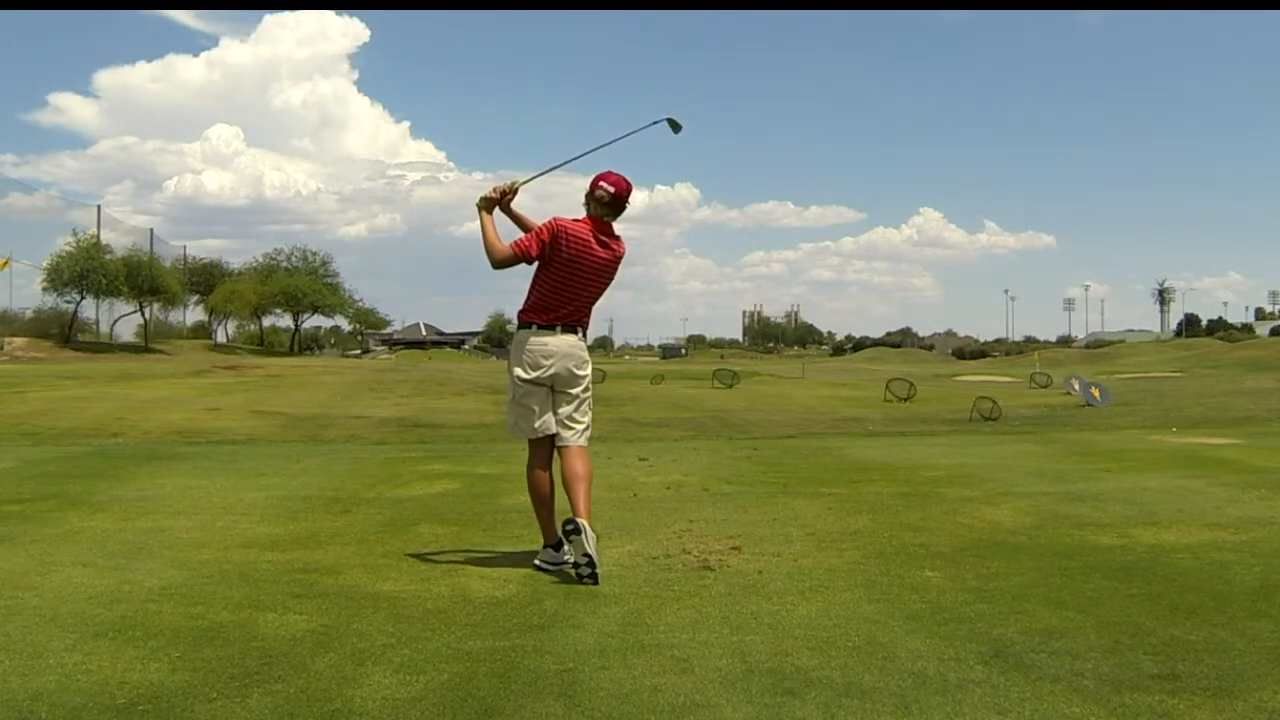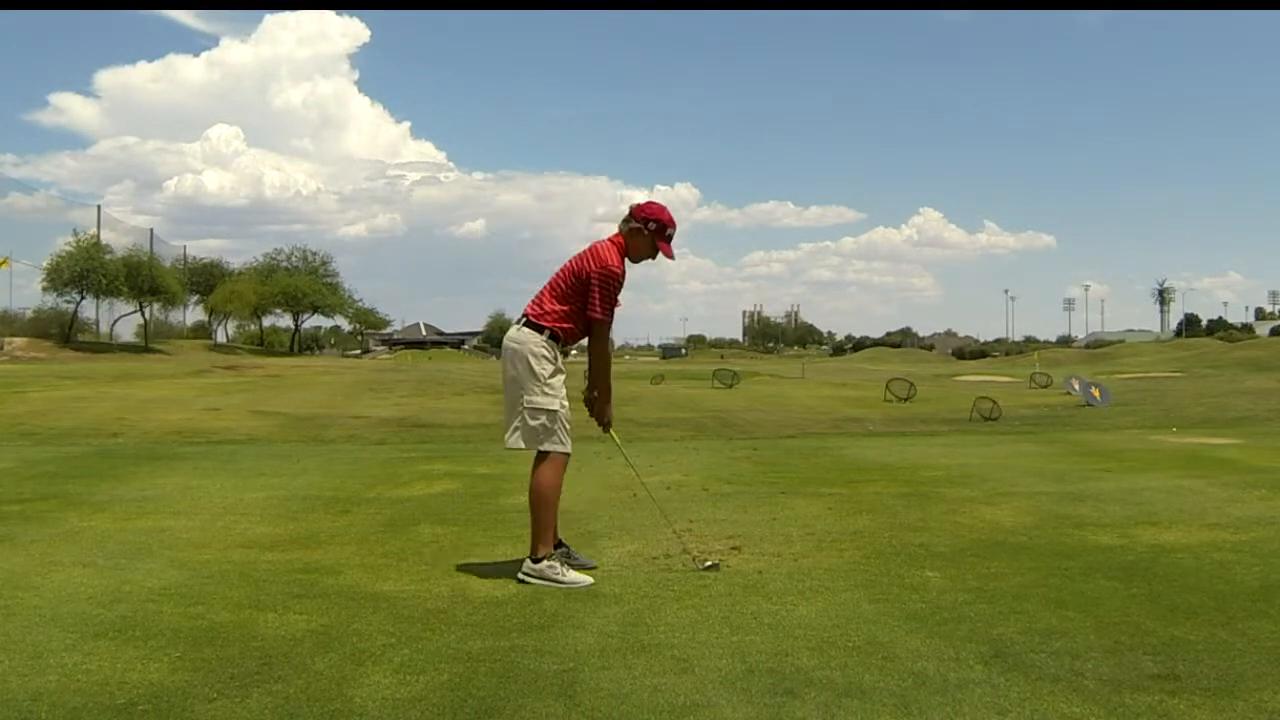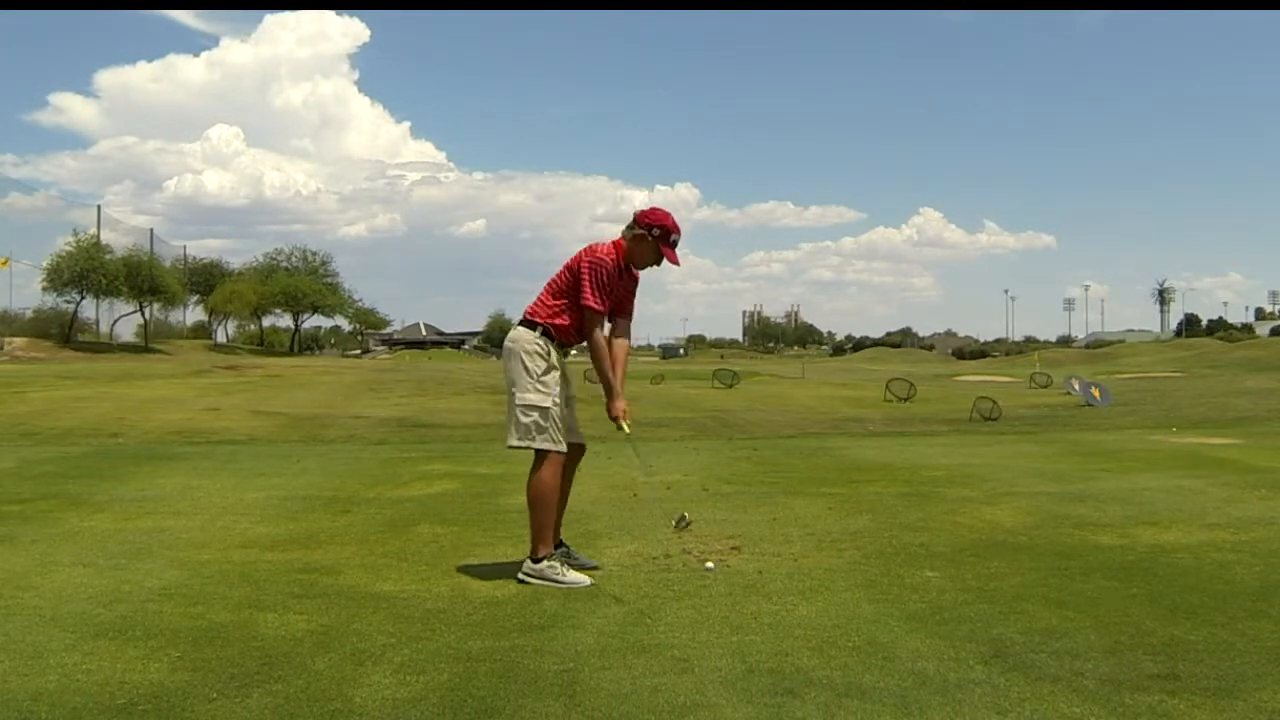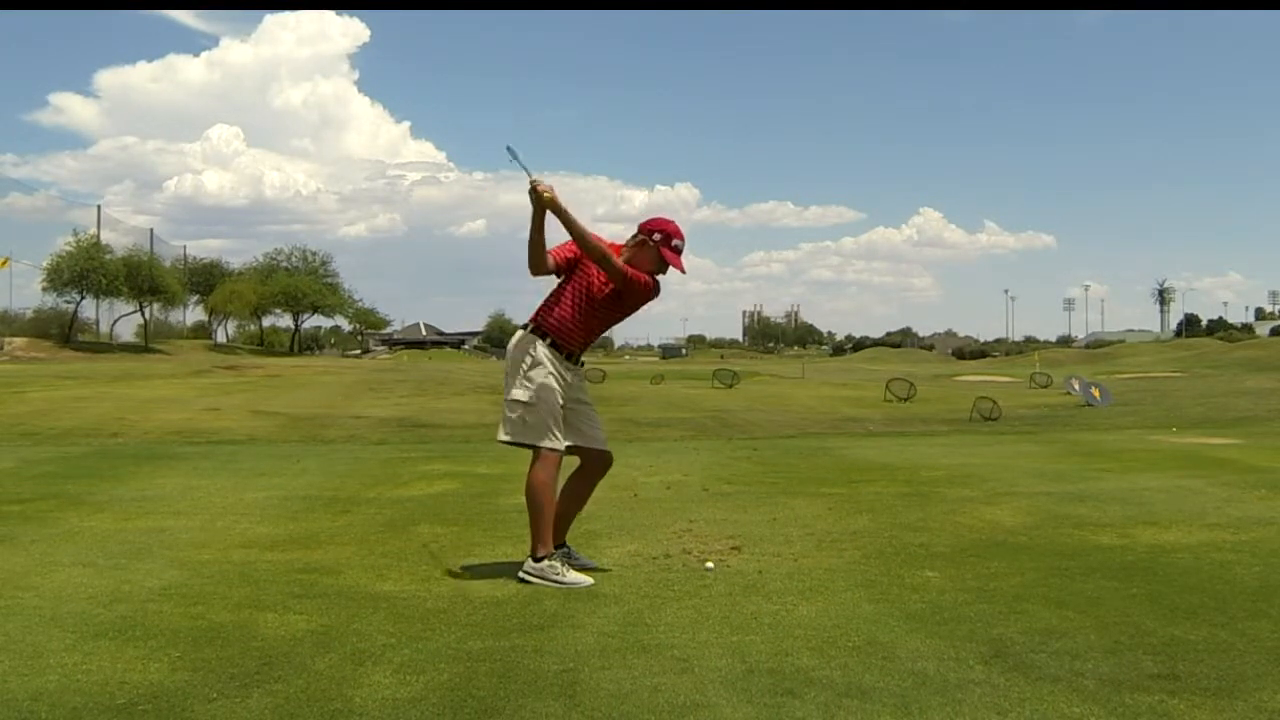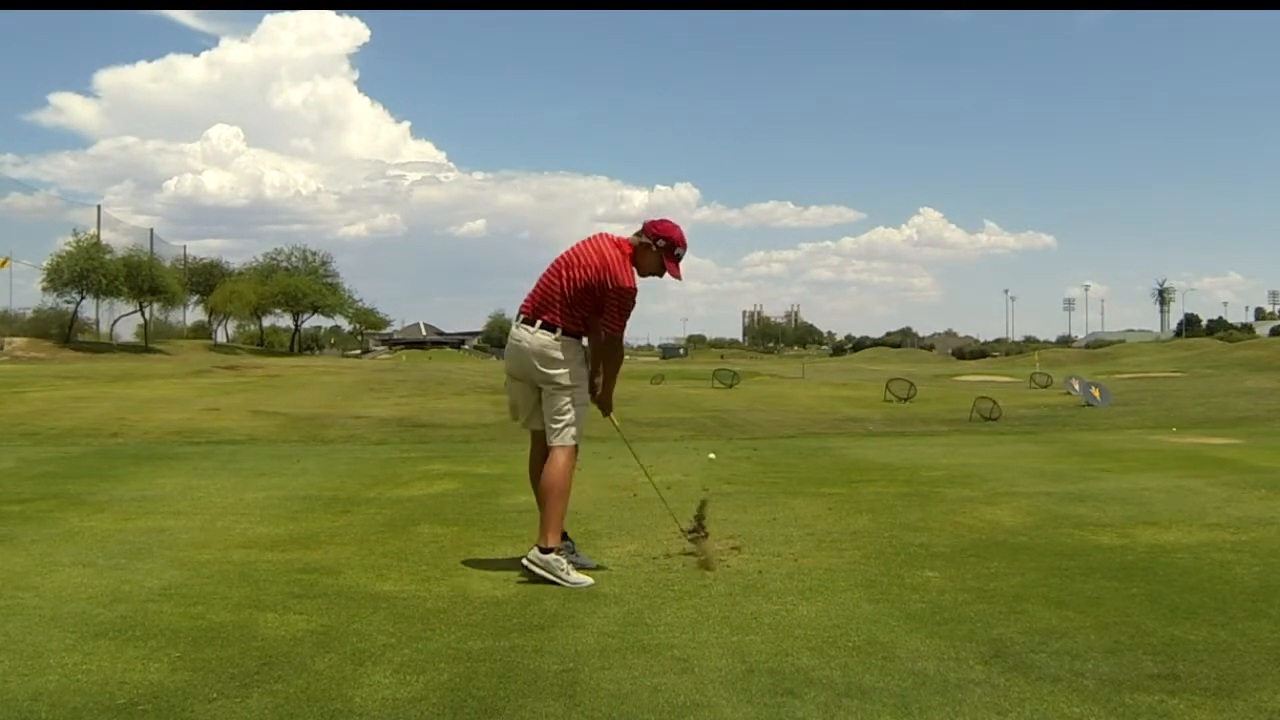
dt=0.4s
person 1, frame 1
left shoulder: (563, 229)
right shoulder: (616, 250)
left elbow: (499, 258)
left wrist: (487, 212)
right wrist: (510, 211)
left hip: (533, 344)
right hip: (573, 347)
left knee: (540, 446)
right knee: (574, 443)
left ankle: (553, 545)
right ankle: (580, 524)
person 1, frame 2
left shoulder: (604, 254)
right shoulder: (609, 265)
left elbow: (593, 333)
right elbow: (600, 339)
left wrist: (592, 386)
right wrist: (604, 399)
left hip: (531, 343)
right hip: (536, 347)
left knee: (551, 448)
right knee: (553, 451)
left ankle: (550, 545)
right ankle: (540, 560)
person 1, frame 3
left shoulder: (629, 280)
right shoulder: (599, 258)
left elbow: (620, 337)
right elbow: (593, 331)
left wrist: (619, 393)
right wrist: (612, 395)
left hip: (551, 352)
right hip: (534, 346)
left knee: (570, 449)
right knee: (551, 452)
left ankle: (552, 545)
right ankle: (538, 560)
person 1, frame 4
left shoulder: (647, 287)
right shoulder: (588, 246)
left elbow: (607, 263)
right elbow: (539, 267)
left wrist: (560, 211)
right wrist: (539, 213)
left hip: (568, 366)
right hip: (535, 350)
left knee: (598, 459)
right knee: (549, 451)
left ankle: (555, 544)
right ankle: (540, 559)
person 1, frame 5
left shoulder: (602, 241)
right shoulder: (624, 281)
right elbow: (612, 344)
left wrist: (598, 376)
right wrist: (606, 390)
left hip: (521, 335)
right hip: (556, 346)
left knee: (542, 438)
right knee: (563, 444)
left ankle: (553, 536)
right ankle: (547, 550)
